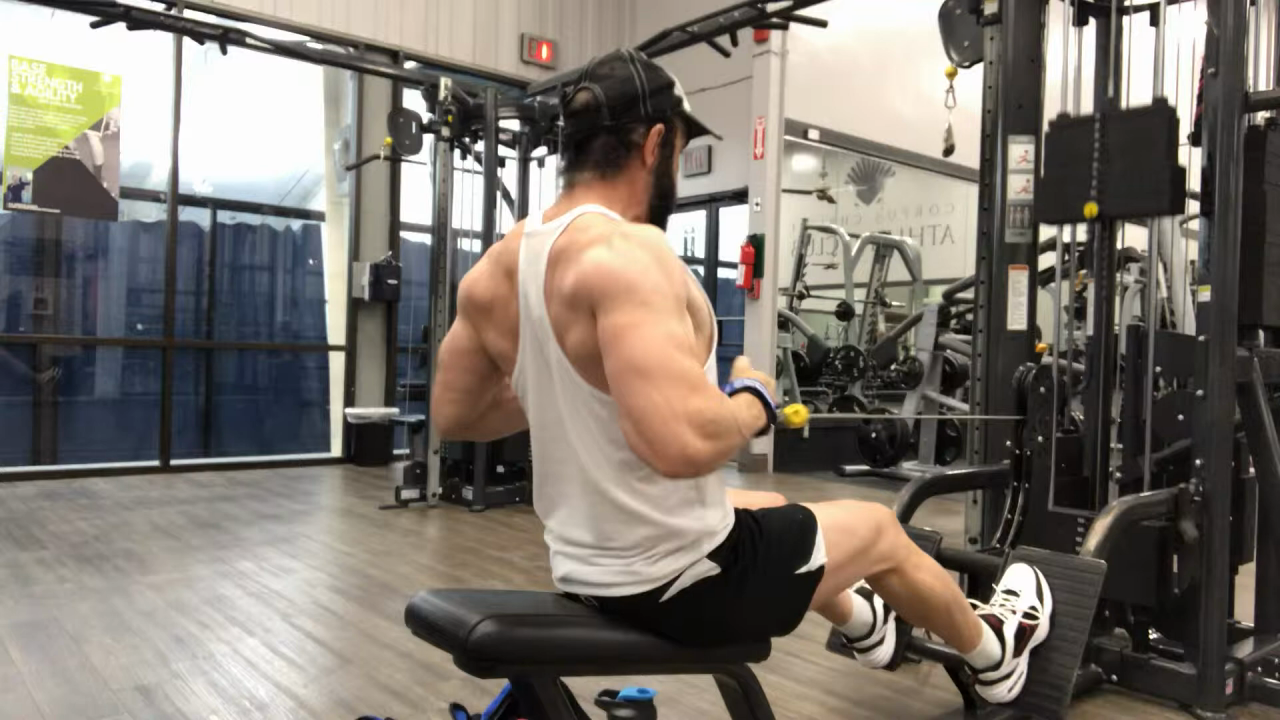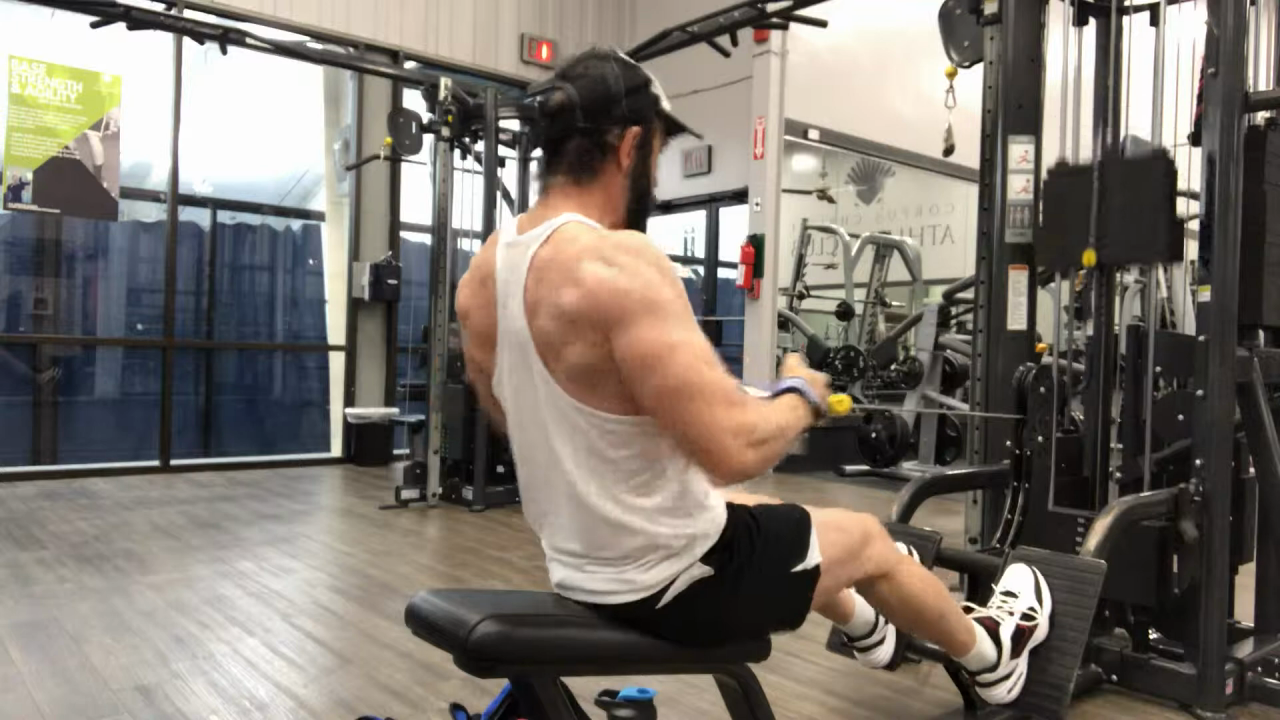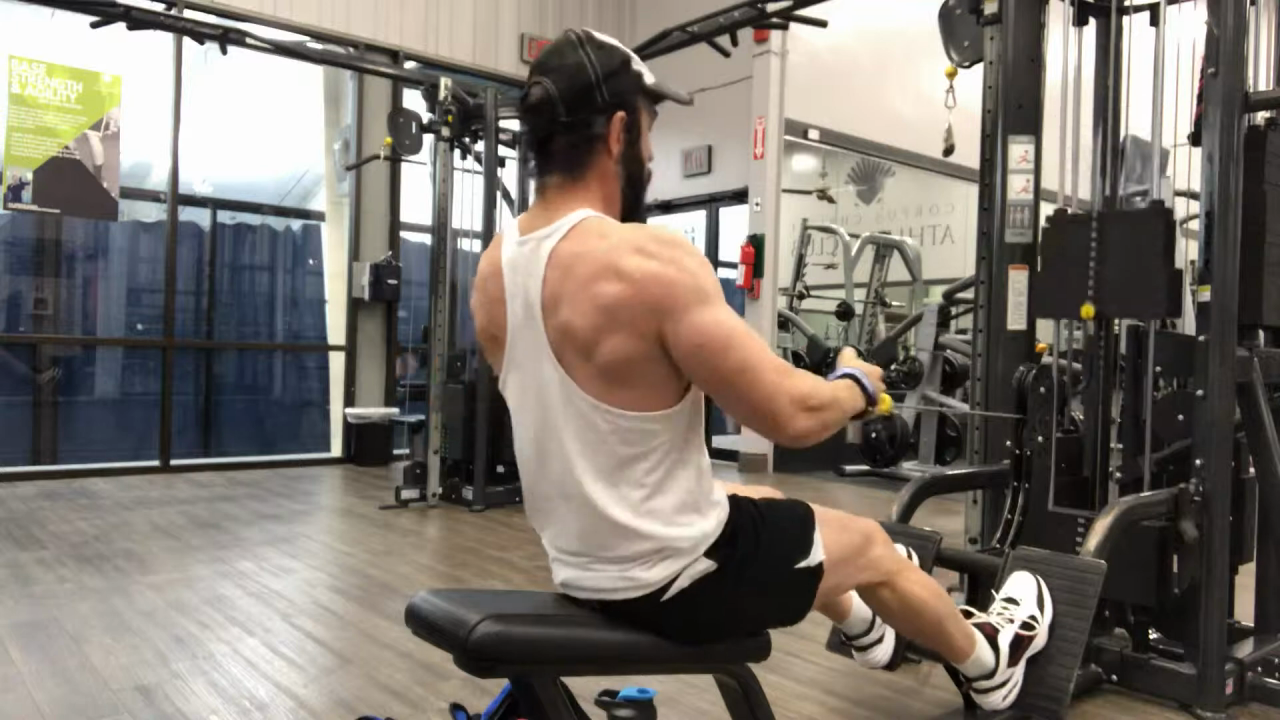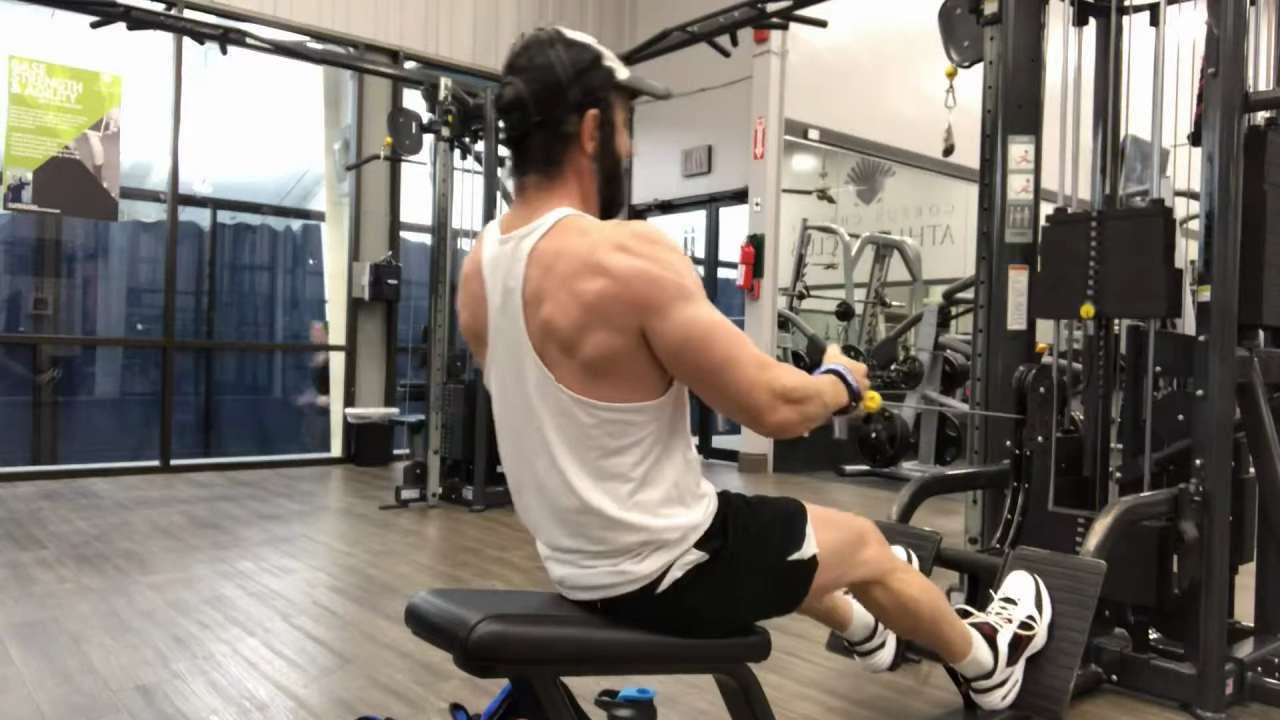
dt=0.2s
person 1, frame 1
left shoulder: (495, 266)
right shoulder: (626, 255)
left elbow: (454, 417)
right elbow: (684, 443)
right wrist: (755, 397)
left hip: (584, 569)
right hip: (680, 580)
left knee: (772, 508)
right knee: (876, 529)
left ankle: (865, 624)
right ankle: (993, 652)
person 1, frame 2
left shoulder: (485, 268)
right shoulder: (615, 268)
right elbow: (735, 448)
right wrist: (801, 396)
left hip: (580, 569)
right hip: (669, 582)
left knee: (777, 515)
right knee: (866, 537)
left ankle: (866, 625)
right ankle: (989, 656)
person 1, frame 3
left shoulder: (496, 265)
right shoulder: (644, 261)
right elbow: (793, 414)
right wrist: (857, 384)
left hip: (583, 567)
right hip: (671, 579)
left knee: (769, 506)
right knee: (867, 544)
left ankle: (863, 625)
right ankle: (988, 663)
person 1, frame 4
left shoulder: (480, 263)
right shoulder: (625, 258)
right elbow: (773, 404)
right wrist: (842, 382)
left hip: (577, 565)
right hip: (663, 572)
left knee: (774, 526)
right knee: (862, 543)
left ankle: (864, 633)
right ankle: (987, 663)
